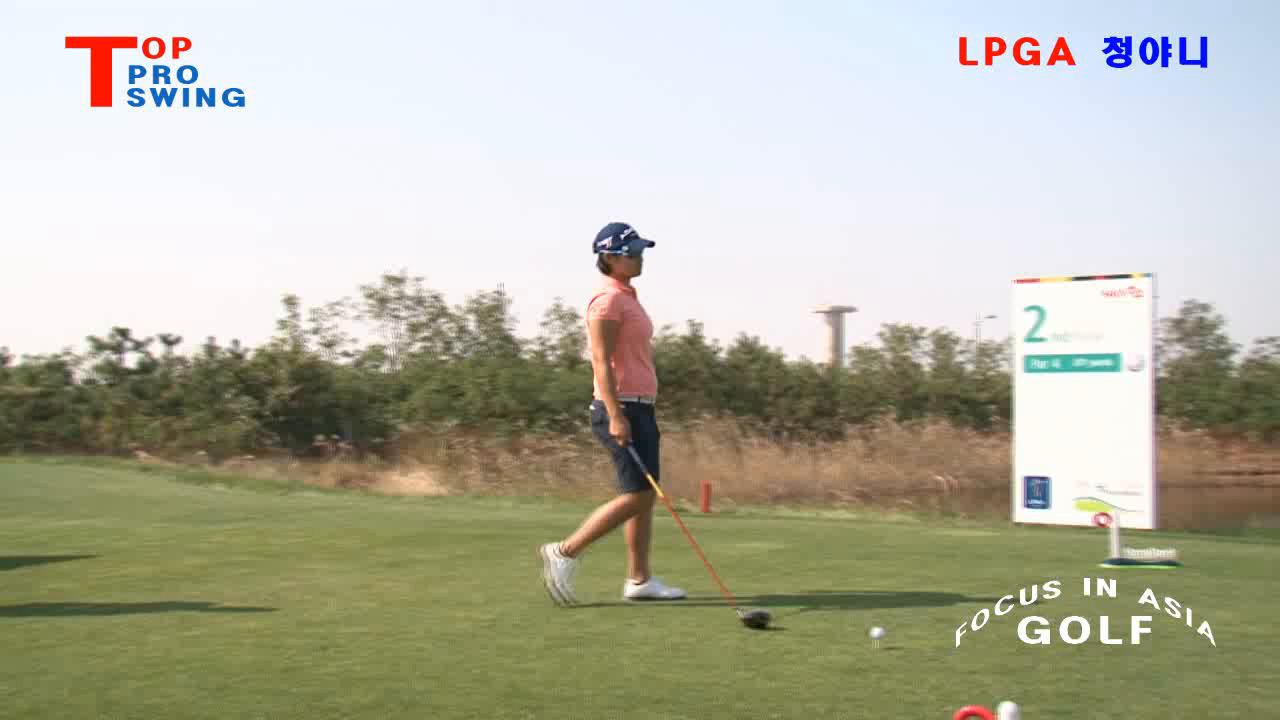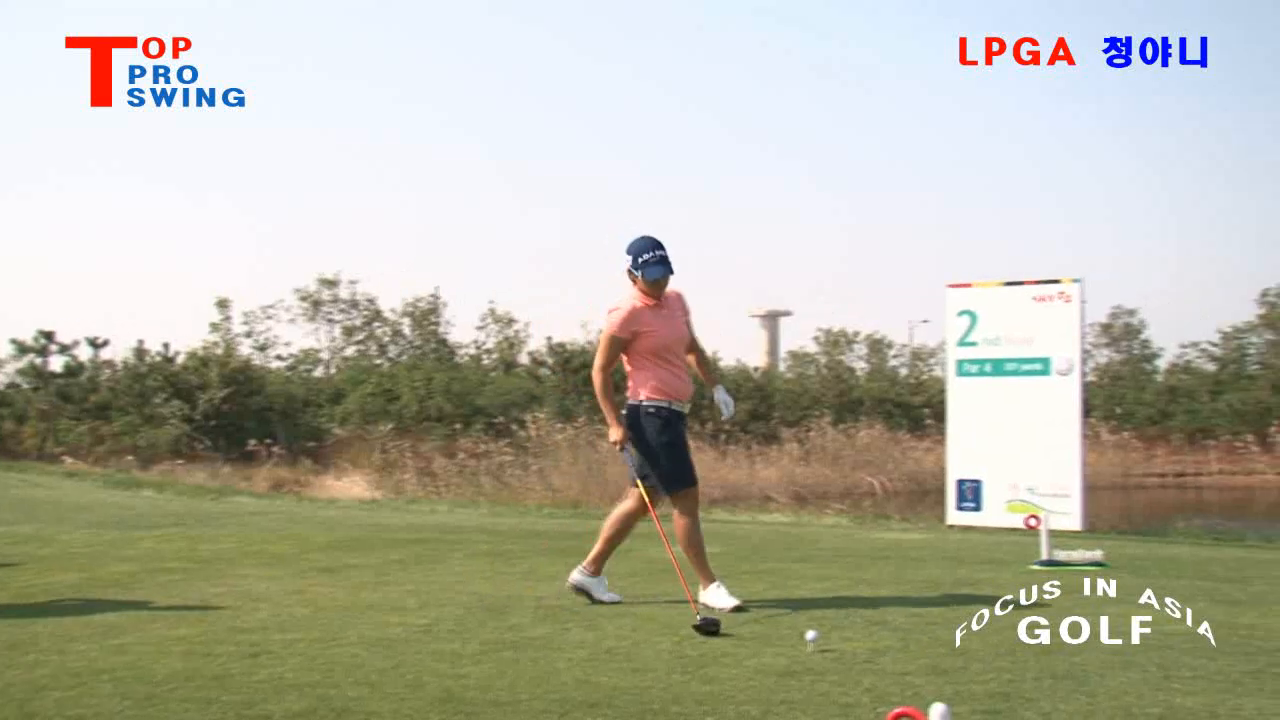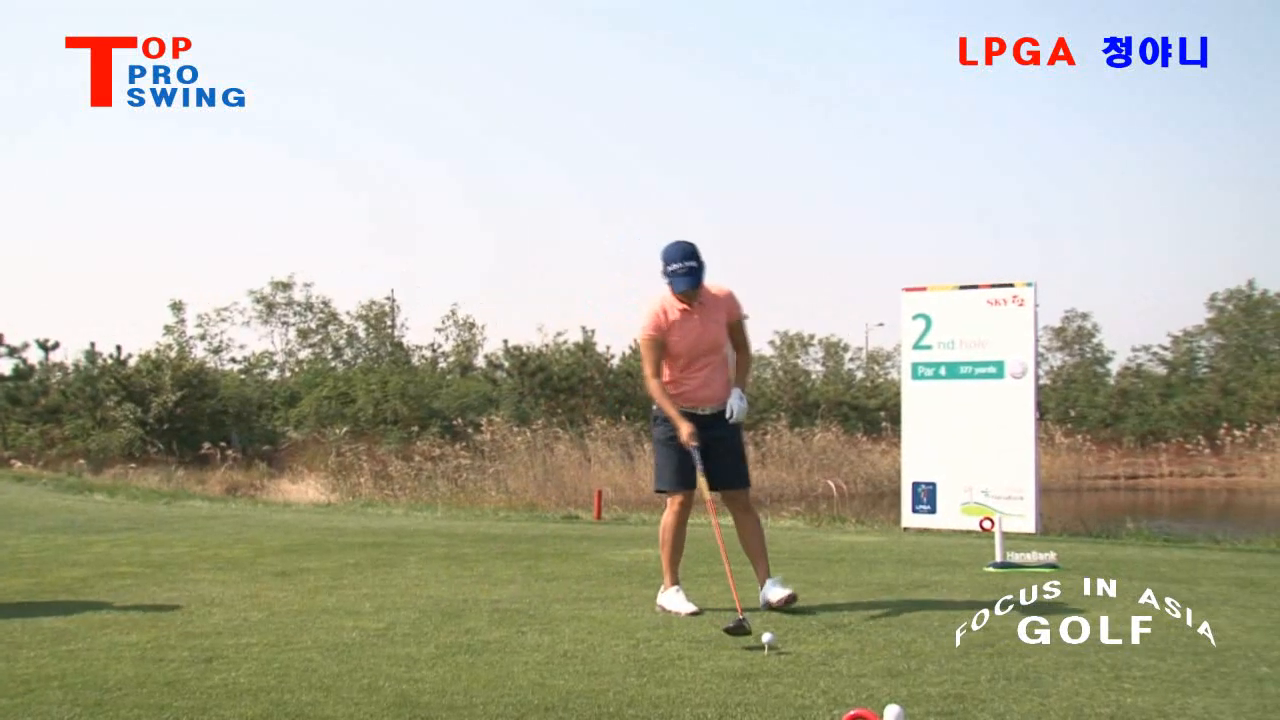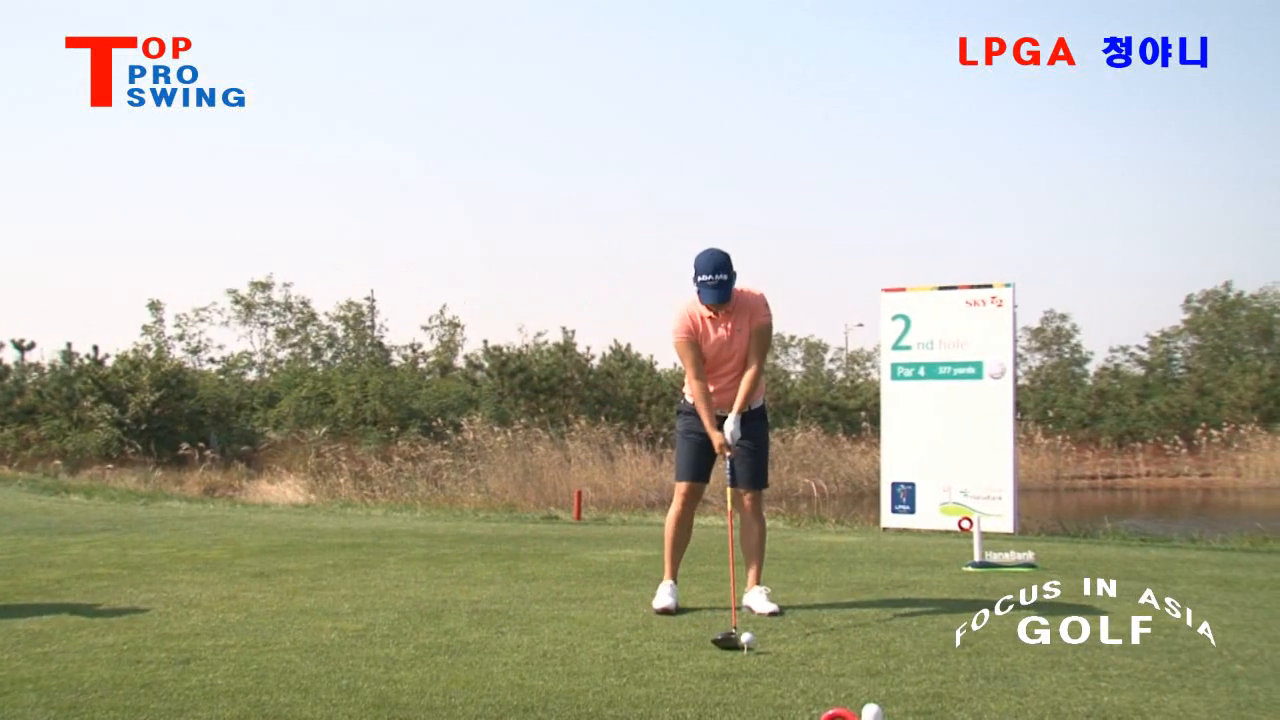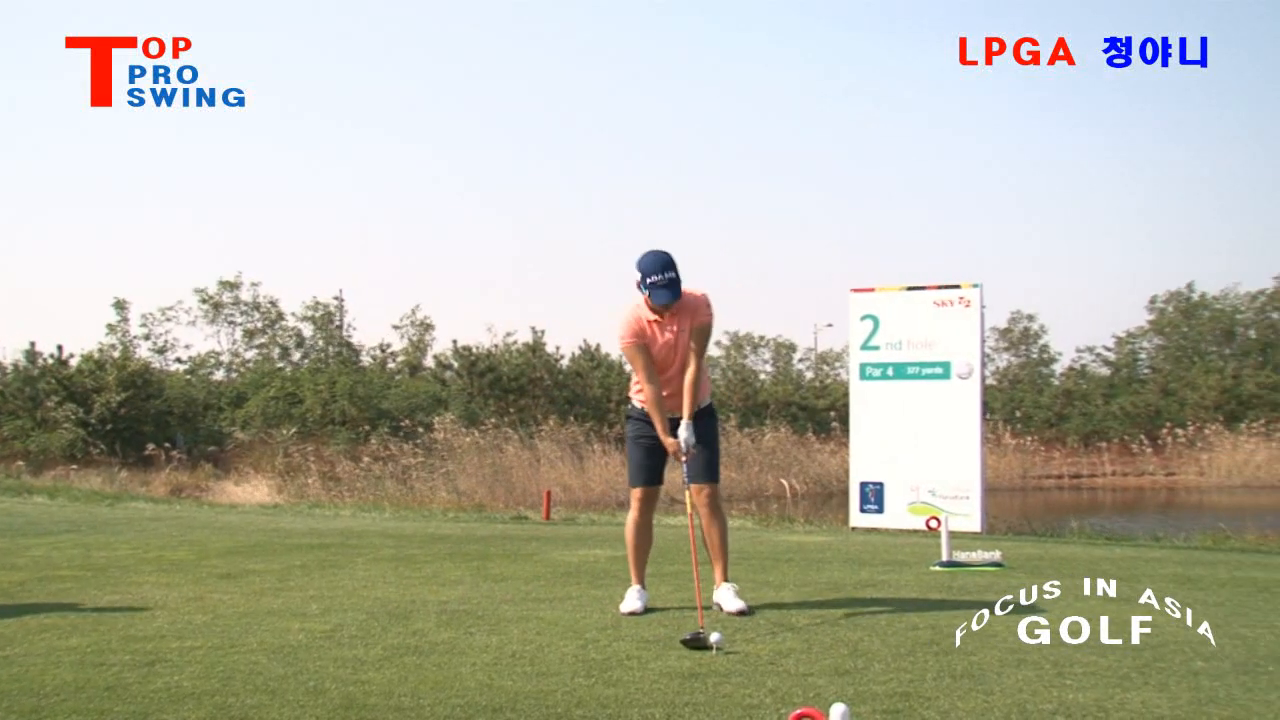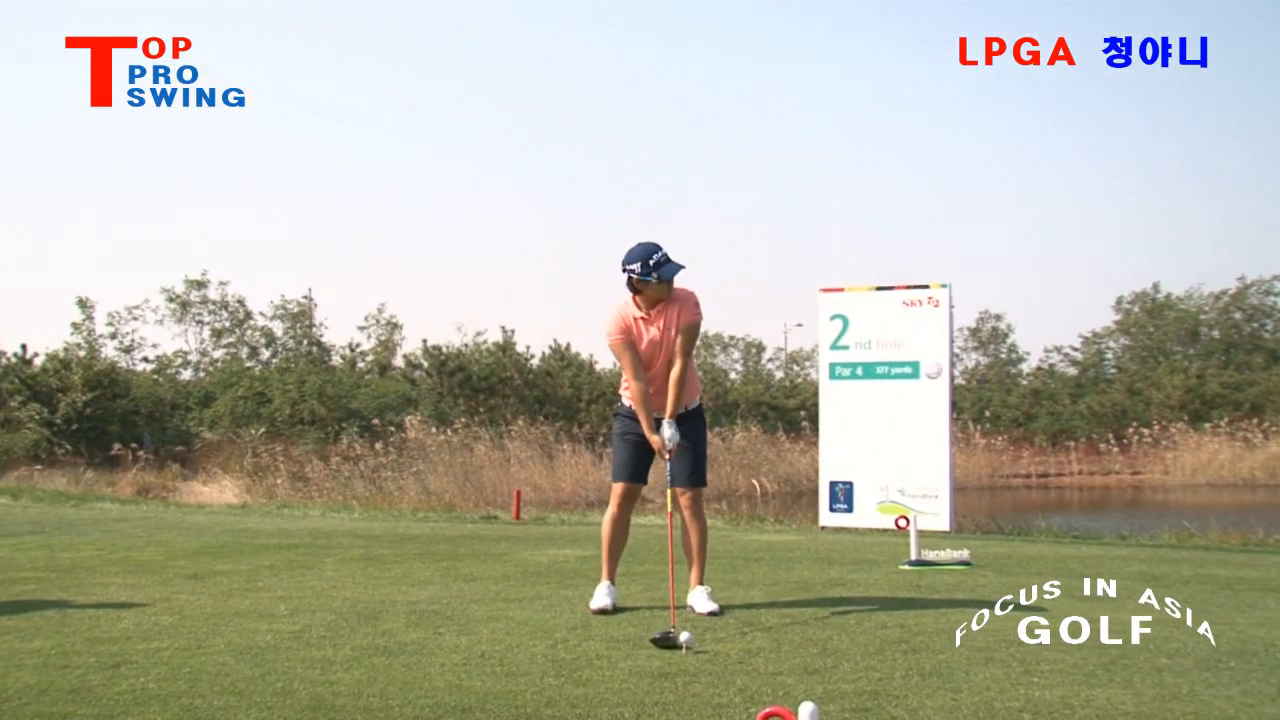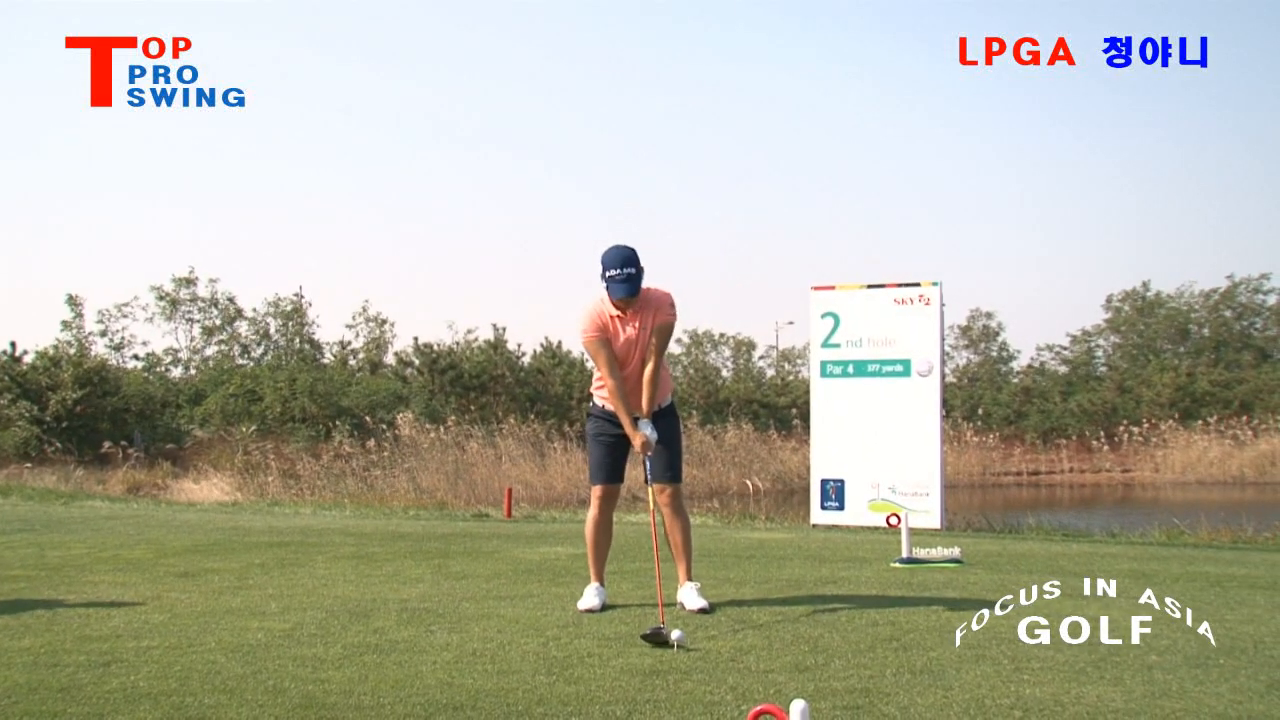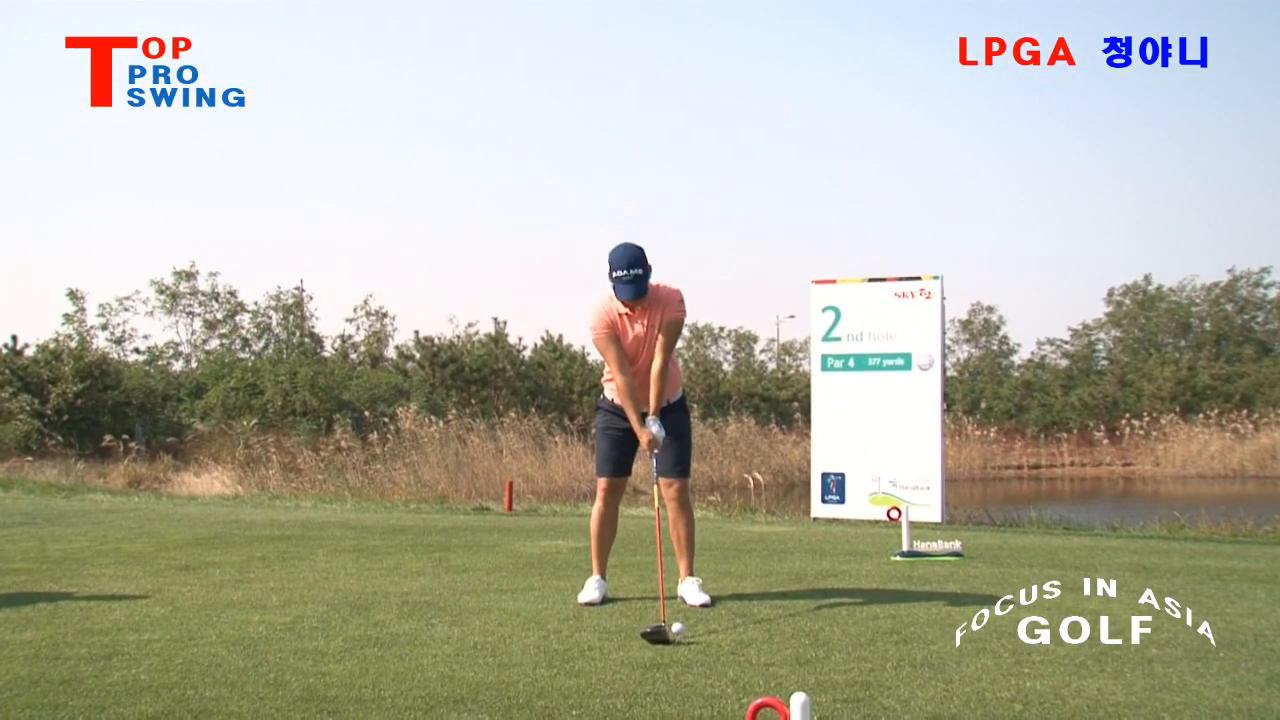
dt=0.5s
person 1, frame 1
left shoulder: (627, 295)
right shoulder: (608, 299)
right elbow: (602, 361)
right wrist: (615, 415)
left hip: (637, 407)
right hip: (623, 409)
left knee: (640, 497)
right knee: (634, 498)
left ankle: (640, 579)
right ankle: (563, 552)
person 1, frame 2
left shoulder: (676, 300)
right shoulder: (627, 313)
left elbow: (692, 347)
right elbow: (600, 370)
left wrist: (715, 385)
right wrist: (615, 422)
left hip: (674, 414)
right hip: (652, 415)
left knee: (643, 500)
right knee: (687, 499)
left ankle: (589, 571)
right ankle: (708, 585)
person 1, frame 3
left shoulder: (725, 301)
right shoulder: (657, 316)
left elbow: (741, 349)
right elbow: (654, 378)
left wrist: (737, 390)
right wrist: (680, 423)
left hip: (722, 415)
right hip: (675, 417)
left knee: (740, 500)
right knee: (678, 502)
left ankle: (767, 583)
right ankle: (669, 589)
person 1, frame 4
left shoulder: (756, 304)
right shoulder: (686, 318)
left elbow: (755, 364)
right elbow: (696, 379)
left wrist: (735, 416)
right wrist: (713, 431)
left hip: (748, 414)
right hip: (698, 413)
left knee: (750, 500)
right knee: (685, 495)
left ankle: (754, 589)
right ankle: (668, 583)
person 1, frame 5
left shoulder: (698, 304)
right shoulder: (632, 323)
left elbow: (694, 366)
right elbow: (649, 383)
left wrist: (687, 423)
right wrist: (665, 436)
left hip: (697, 412)
right hip: (646, 417)
left knee: (707, 495)
right knee: (641, 499)
left ankle: (723, 586)
right ankle: (637, 588)
person 1, frame 6
left shoulder: (686, 302)
right shoulder: (620, 319)
left elbow: (680, 364)
right elbow: (636, 379)
left wrist: (671, 421)
right wrist: (651, 433)
left hip: (684, 414)
right hip: (634, 414)
left knee: (690, 499)
right knee: (622, 496)
left ankle: (698, 589)
right ankle: (607, 584)
person 1, frame 7
left shoulder: (662, 303)
right shoulder: (594, 318)
left elbow: (652, 364)
right elbow: (612, 379)
left wrist: (646, 420)
right wrist: (632, 432)
left hip: (658, 410)
right hip: (608, 415)
left knee: (669, 494)
right knee: (601, 497)
left ankle: (686, 584)
right ankle: (595, 585)
person 1, frame 8
left shoulder: (671, 299)
right shoulder: (603, 315)
left elbow: (661, 361)
right elbow: (621, 374)
left wrist: (654, 417)
right wrist: (638, 427)
left hip: (668, 405)
right hip: (617, 407)
left knee: (676, 490)
right knee: (607, 489)
left ankle: (688, 580)
right ankle: (597, 578)
